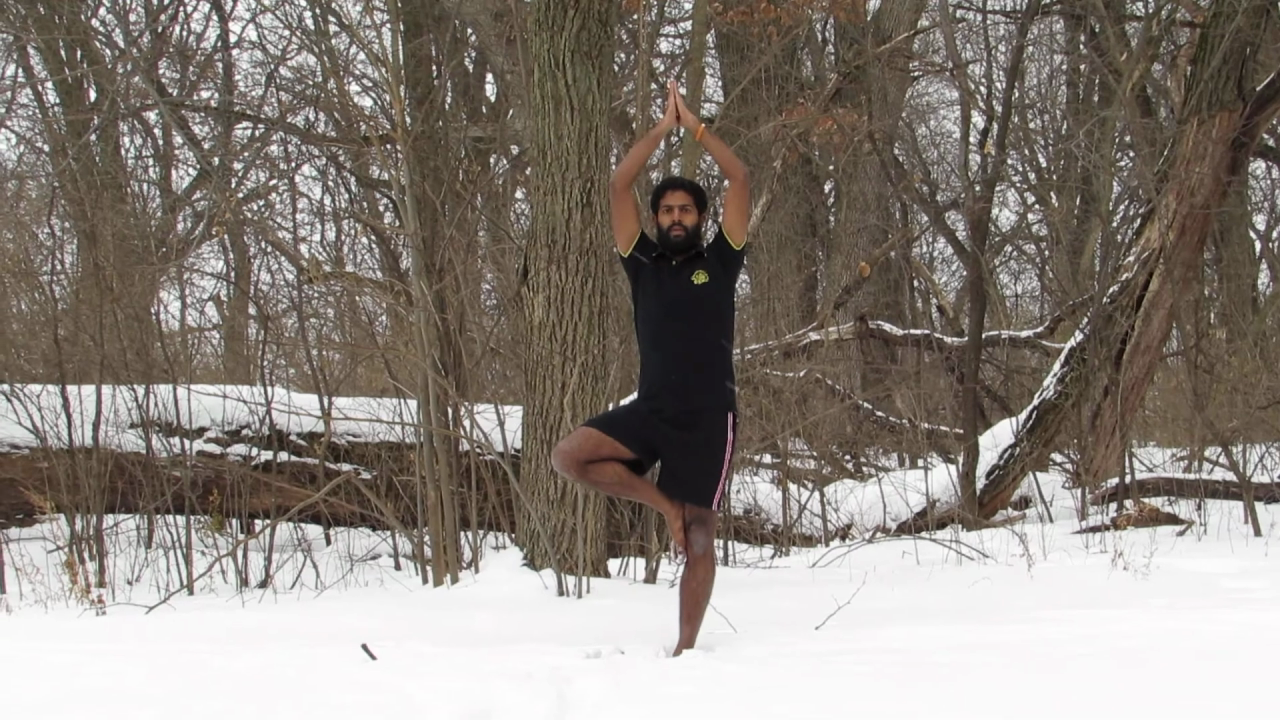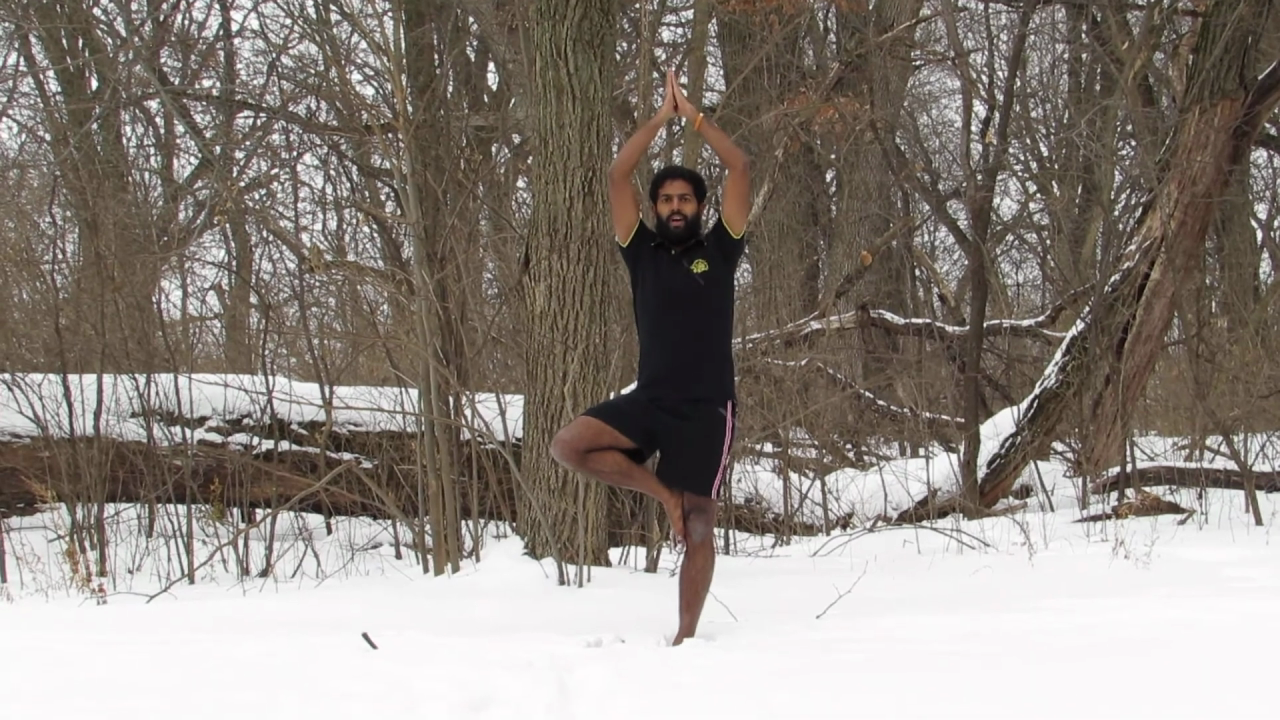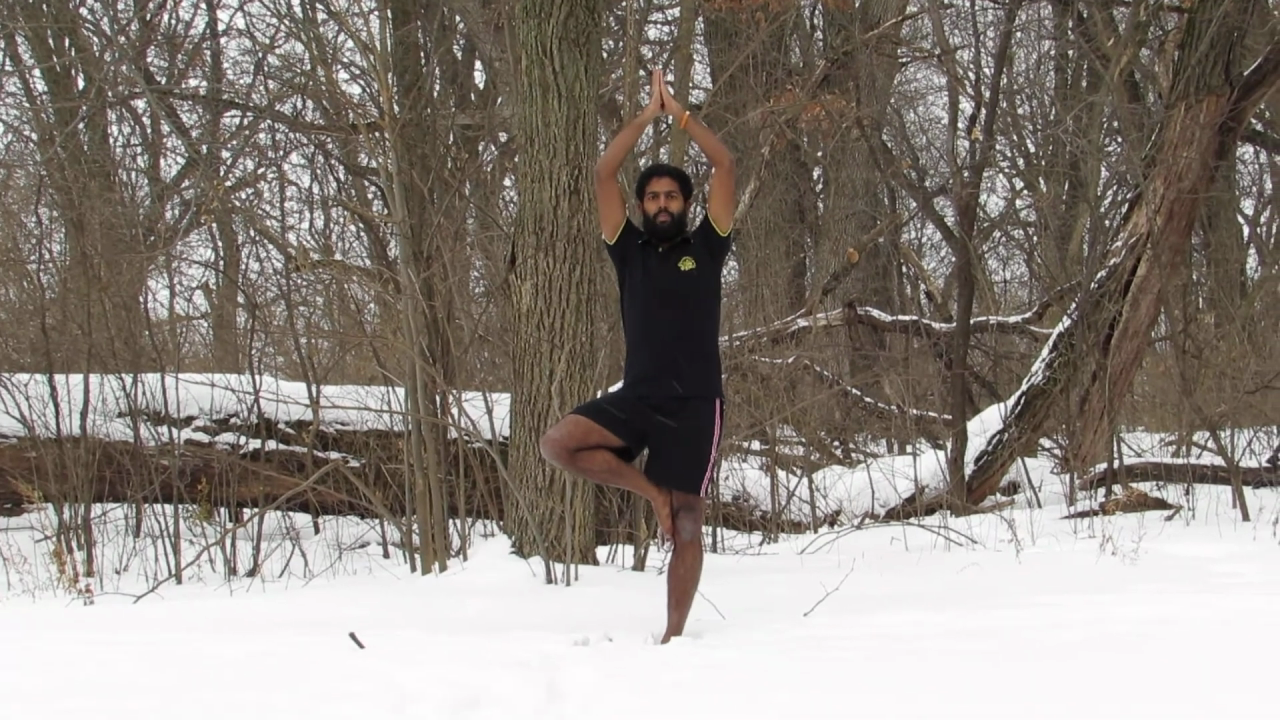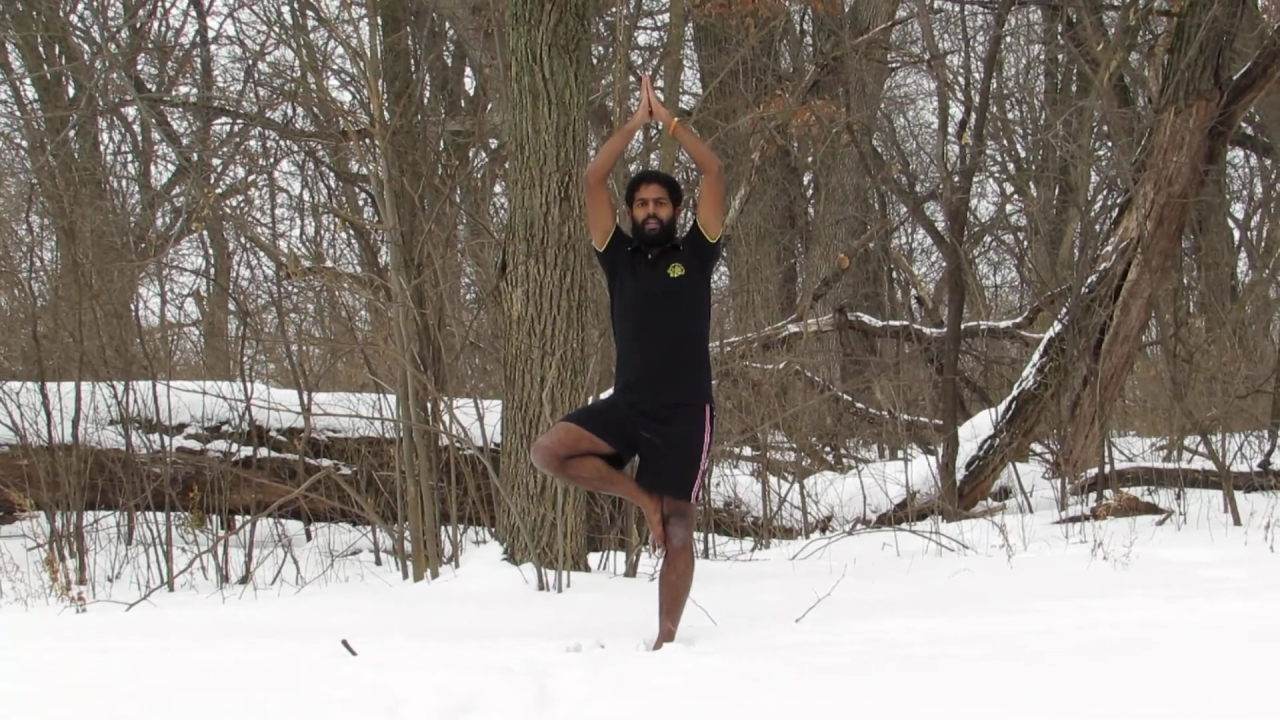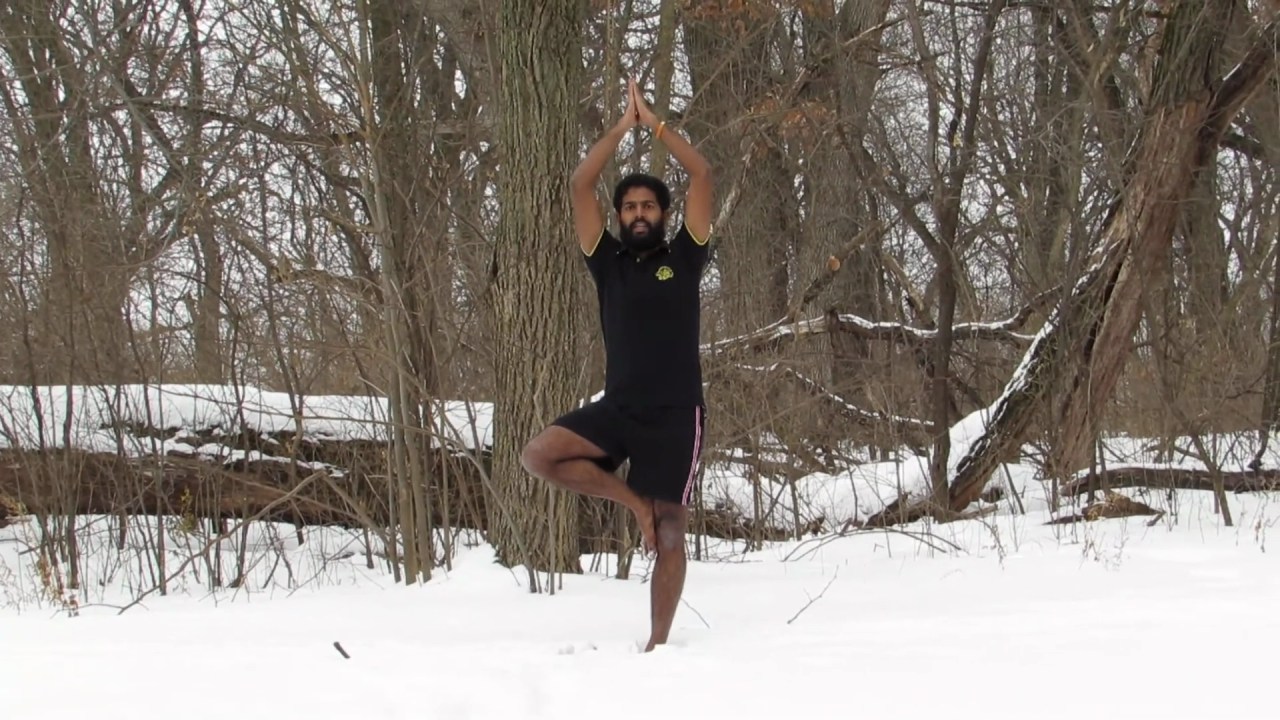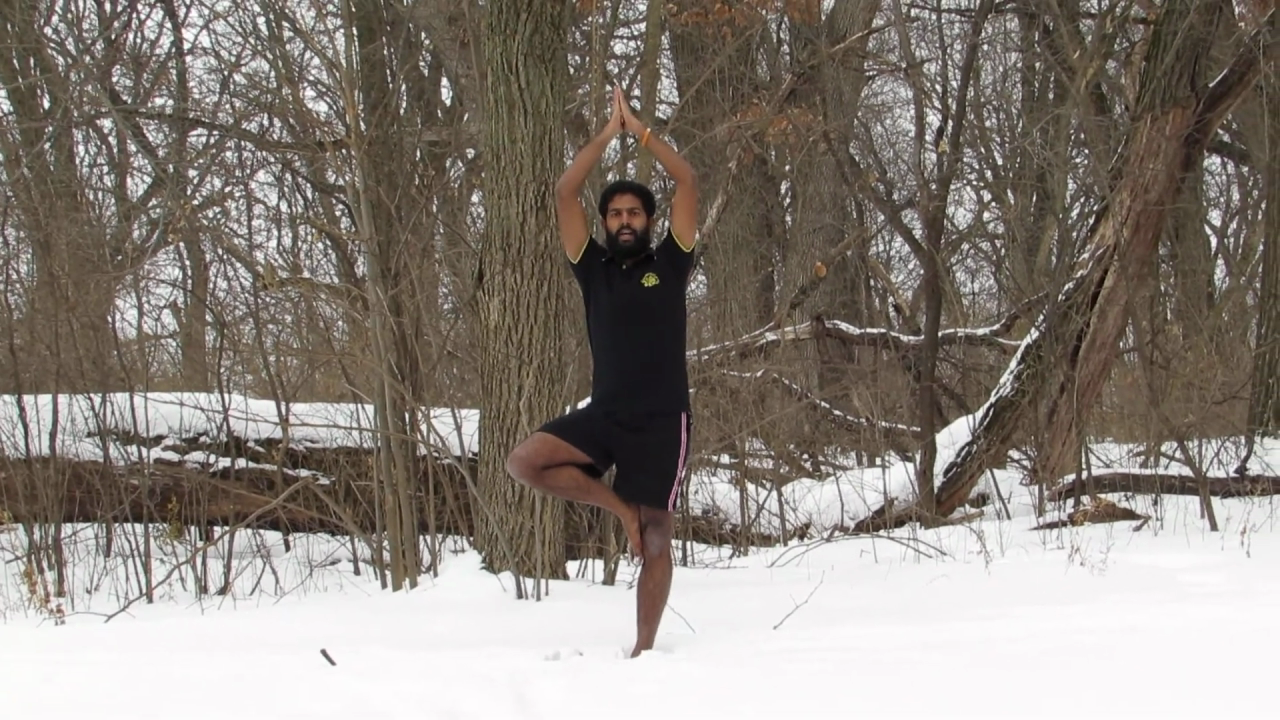
dt=0.7s
person 1, frame 1
left shoulder: (720, 262)
right shoulder: (644, 263)
left elbow: (740, 180)
right elbow: (618, 186)
left wrist: (694, 125)
right wrist: (661, 127)
left hip: (708, 417)
right hip: (649, 409)
left knee: (700, 537)
right knee: (568, 456)
left ankle: (686, 648)
right ankle: (664, 505)
person 1, frame 2
left shoulder: (719, 251)
right shoulder: (642, 252)
left elbow: (740, 169)
right elbow: (617, 176)
left wrist: (693, 115)
right wrist: (659, 116)
left hip: (707, 406)
right hip: (649, 399)
left knee: (699, 526)
right knee: (567, 445)
left ankle: (686, 636)
right ankle: (663, 493)
person 1, frame 3
left shoulder: (706, 248)
right shoulder: (629, 250)
left elbow: (726, 167)
right elbow: (603, 173)
left wrist: (679, 112)
right wrist: (647, 114)
left hip: (695, 403)
right hip: (636, 397)
left knee: (687, 523)
right knee: (557, 444)
left ankle: (674, 634)
right ankle: (652, 491)
person 1, frame 4
left shoulder: (695, 254)
right shoulder: (618, 257)
left elbow: (715, 174)
right elbow: (593, 180)
left wrist: (668, 119)
right wrist: (635, 122)
left hip: (686, 410)
right hip: (627, 404)
left knee: (678, 528)
right knee: (547, 451)
left ankle: (666, 641)
right ankle: (642, 499)
person 1, frame 5
left shoulder: (683, 258)
right shoulder: (607, 262)
left elbow: (702, 176)
right elbow: (580, 185)
left wrist: (654, 122)
right wrist: (621, 125)
left hip: (675, 412)
right hip: (617, 406)
left knee: (670, 530)
right knee: (538, 455)
left ankle: (658, 642)
right ankle: (634, 501)
person 1, frame 6
left shoulder: (669, 265)
right shoulder: (593, 268)
left elbow: (688, 182)
right elbow: (564, 192)
left wrist: (640, 129)
right wrist: (606, 133)
left hip: (662, 418)
right hip: (604, 412)
left knee: (657, 536)
right knee: (523, 461)
left ankle: (644, 648)
right ankle: (620, 508)
